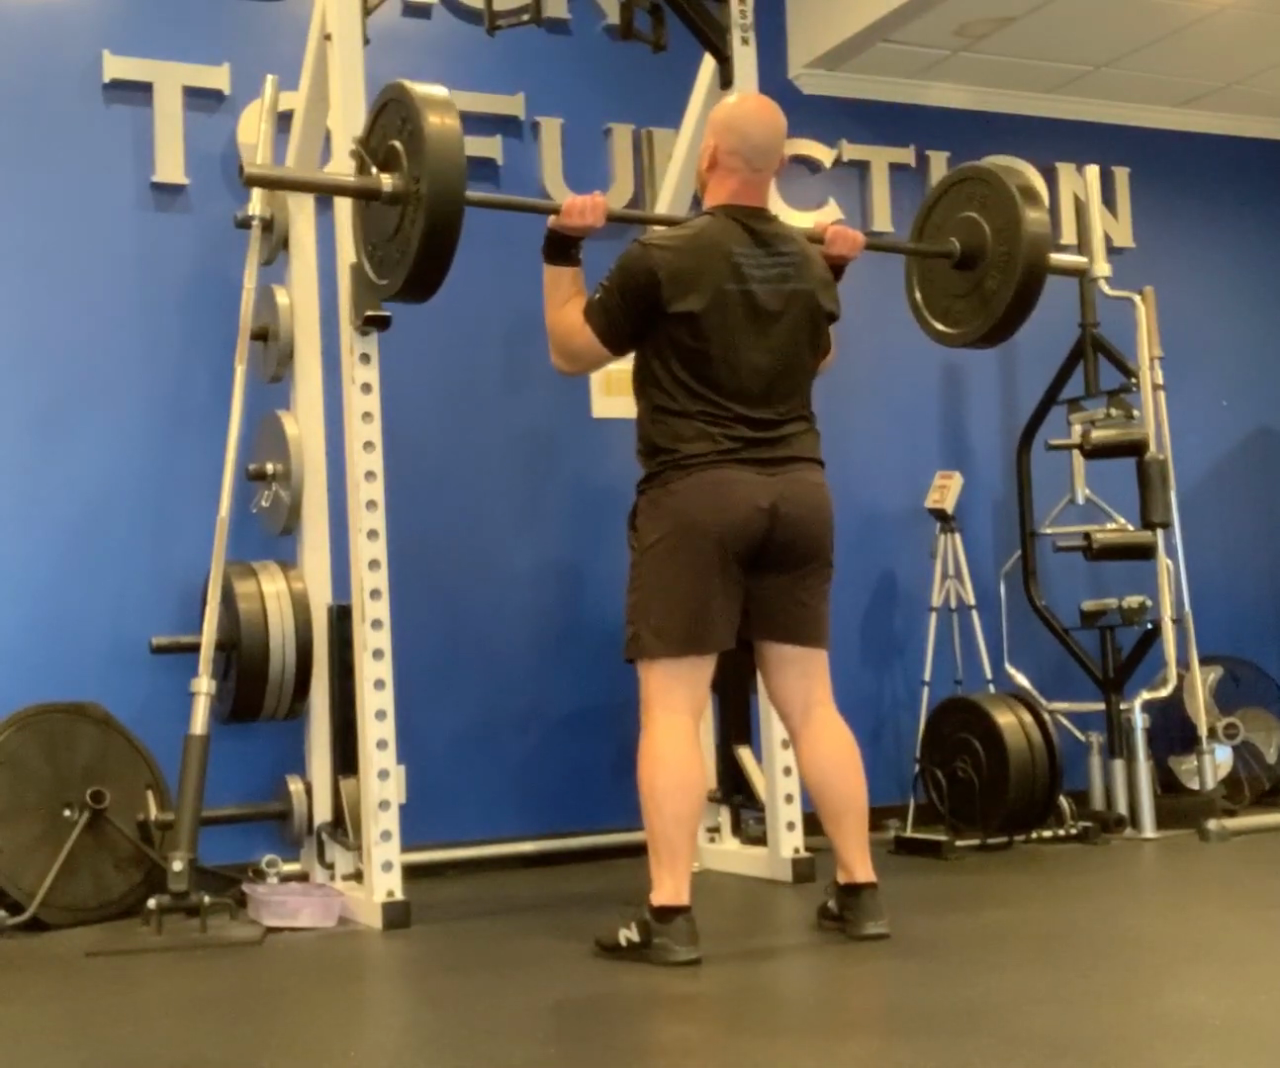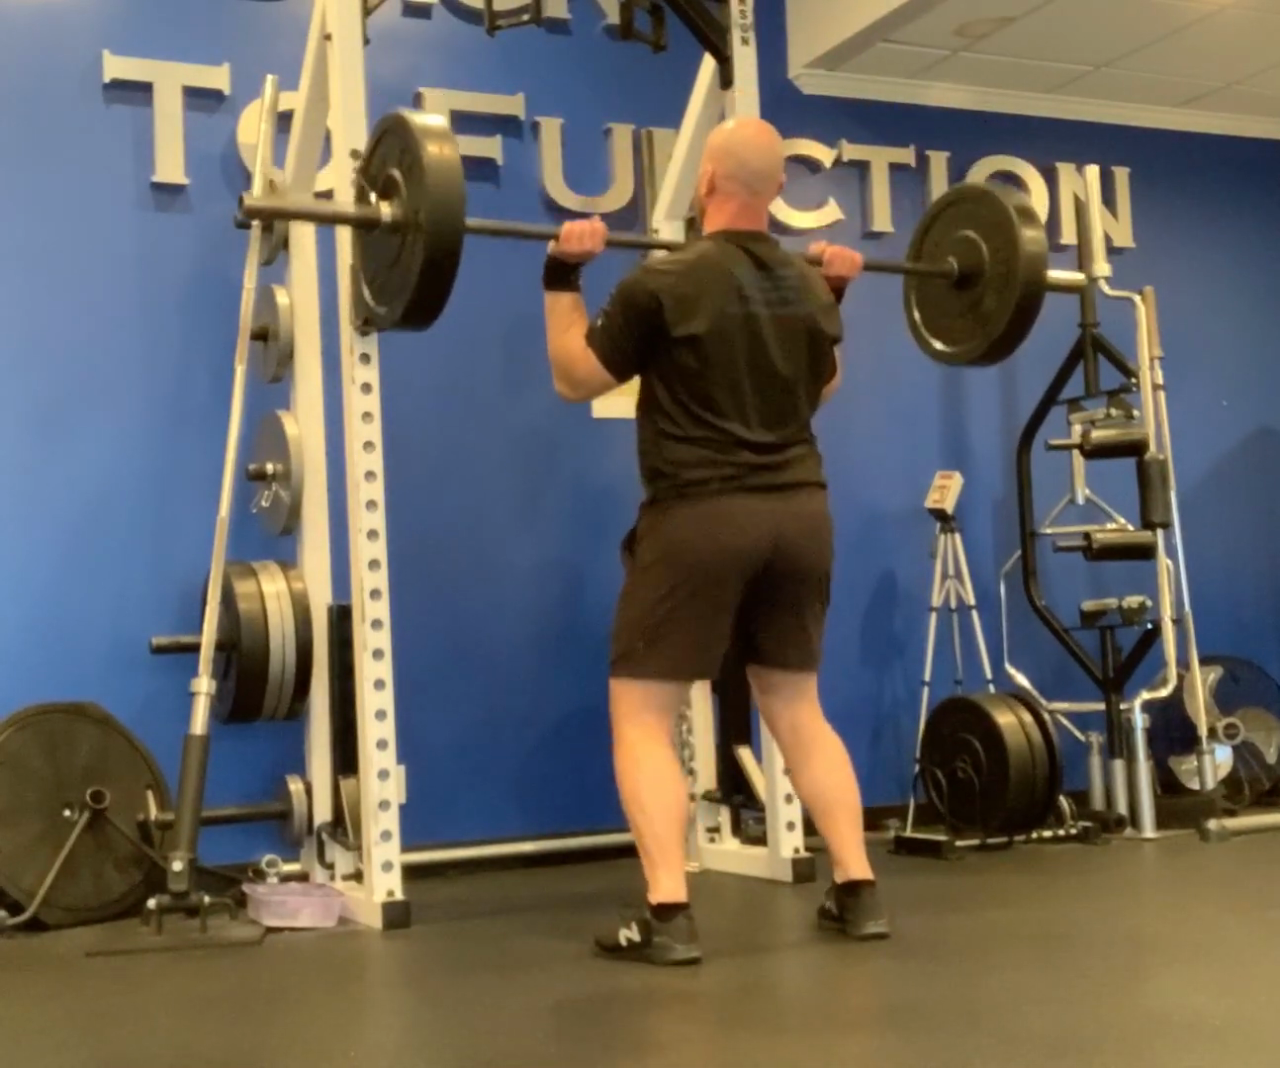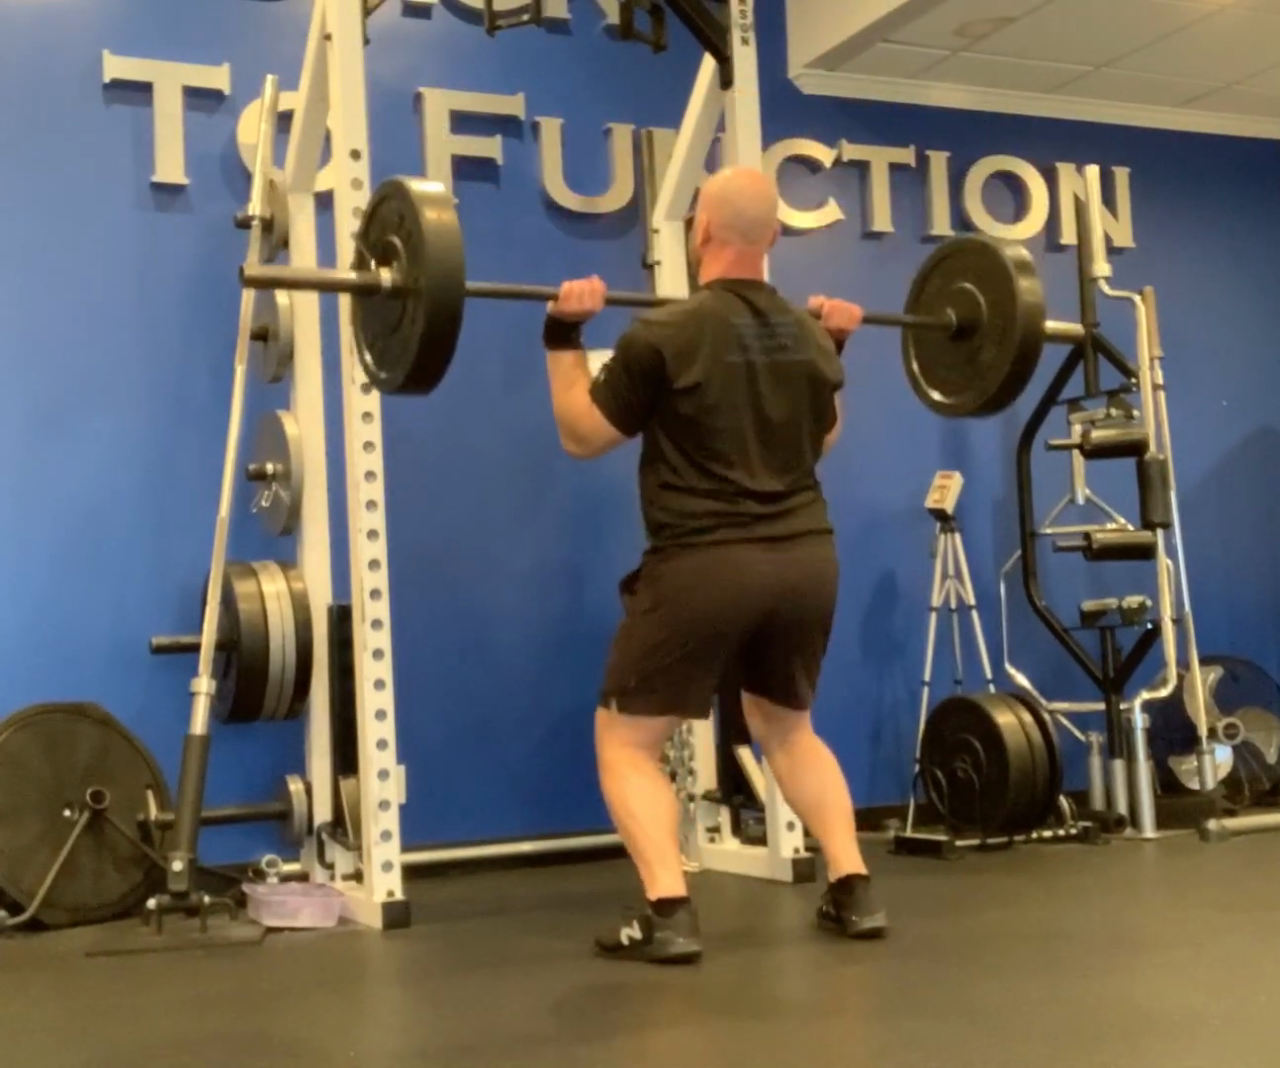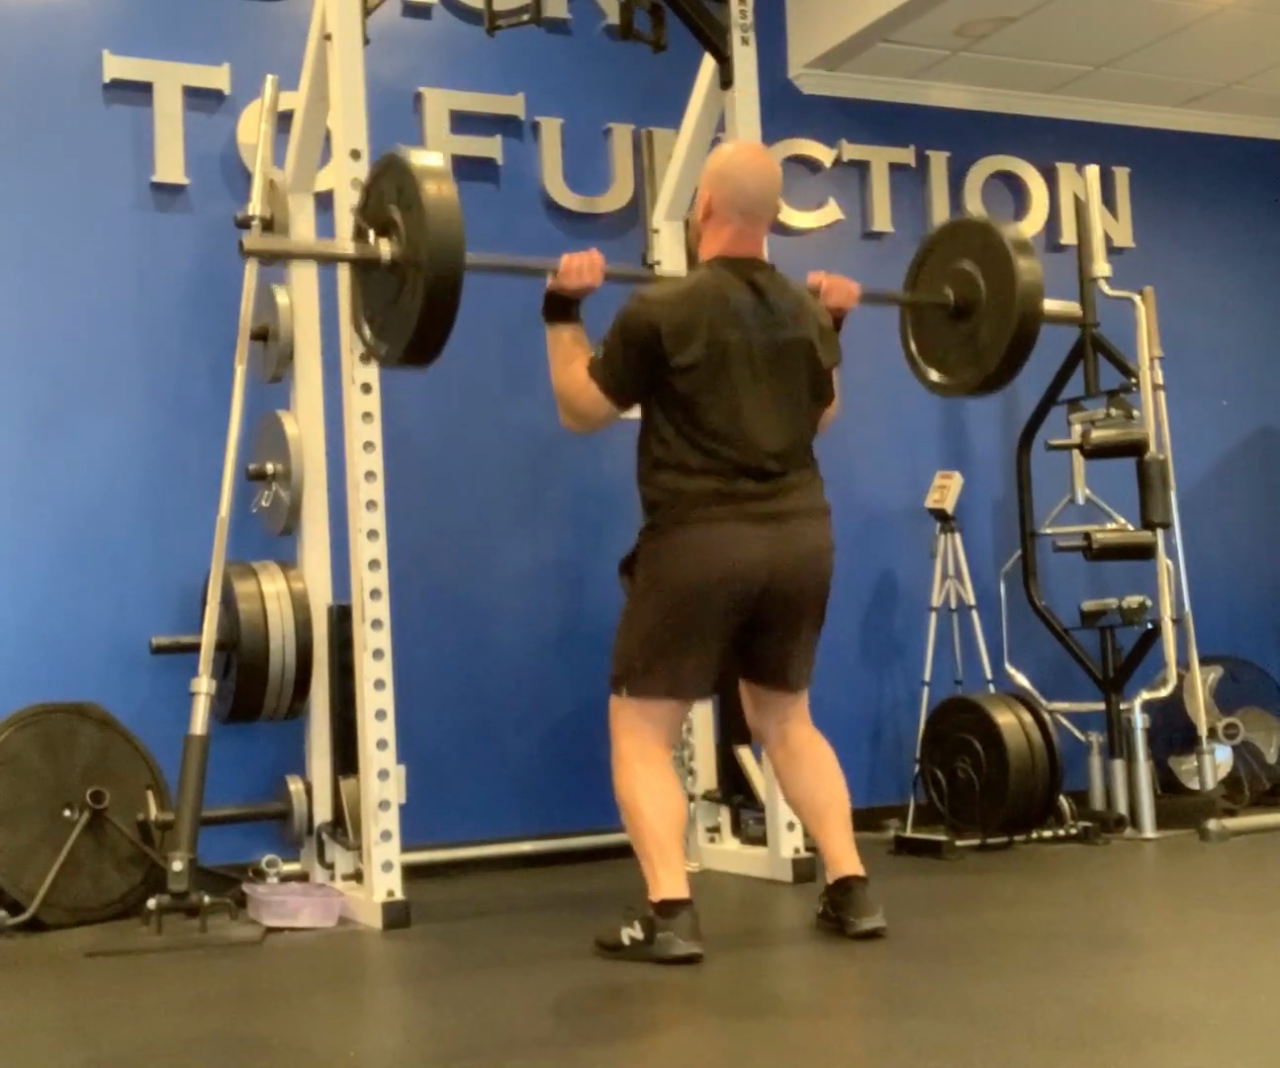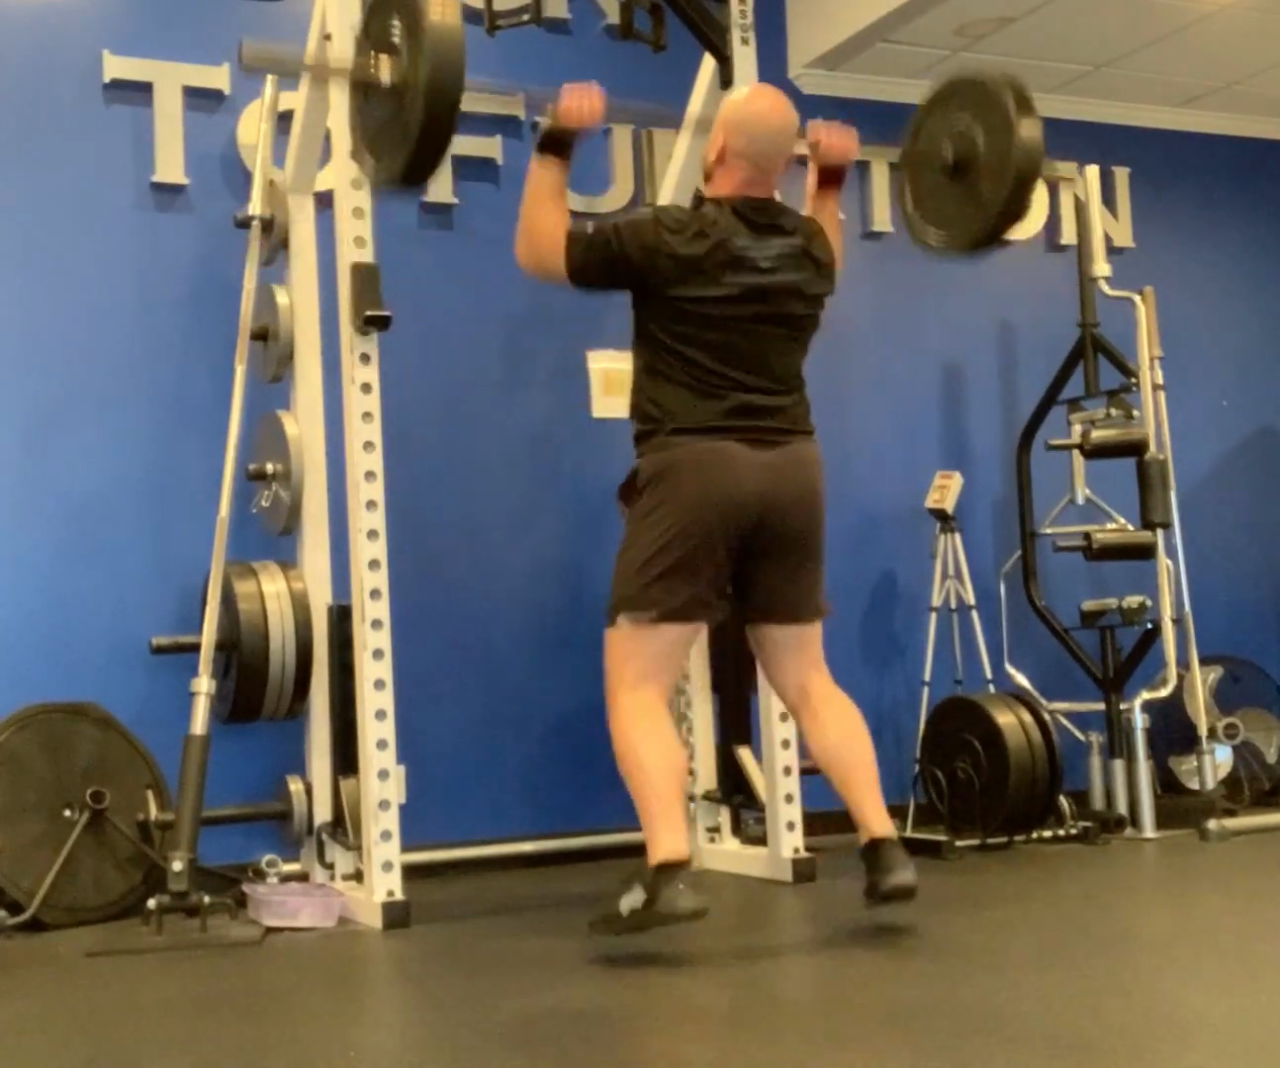
dt=0.2s
person 1, frame 1
left shoulder: (663, 256)
right shoulder: (809, 265)
left elbow: (571, 349)
left wrist: (563, 247)
left hip: (696, 495)
right hip: (799, 489)
left knee: (672, 709)
right knee: (810, 703)
left ankle: (669, 915)
right ankle: (860, 891)
person 1, frame 2
left shoulder: (665, 282)
right shoulder: (810, 288)
left elbow: (575, 376)
left wrist: (562, 274)
left hip: (700, 520)
right hip: (800, 515)
left knee: (641, 720)
right knee: (799, 715)
left ankle: (667, 912)
right ankle: (857, 888)
person 1, frame 3
left shoulder: (665, 333)
right shoulder: (807, 336)
left elbow: (582, 434)
left wrist: (563, 334)
left hip: (705, 566)
right hip: (807, 560)
left knee: (625, 744)
right knee: (786, 731)
left ankle: (669, 911)
right ankle: (853, 887)
person 1, frame 4
left shoulder: (663, 309)
right shoulder: (806, 313)
left elbow: (581, 410)
left wrist: (563, 309)
left hip: (700, 544)
right hip: (803, 539)
left knee: (640, 736)
right knee: (785, 722)
left ankle: (671, 912)
right ankle: (851, 887)
person 1, frame 5
left shoulder: (665, 237)
right shoulder: (807, 245)
left elbow: (538, 252)
left wrist: (557, 144)
right wrist: (830, 182)
left hip: (694, 472)
right hip: (789, 474)
left knee: (635, 683)
right knee: (806, 679)
left ankle: (669, 873)
right ankle: (883, 847)
